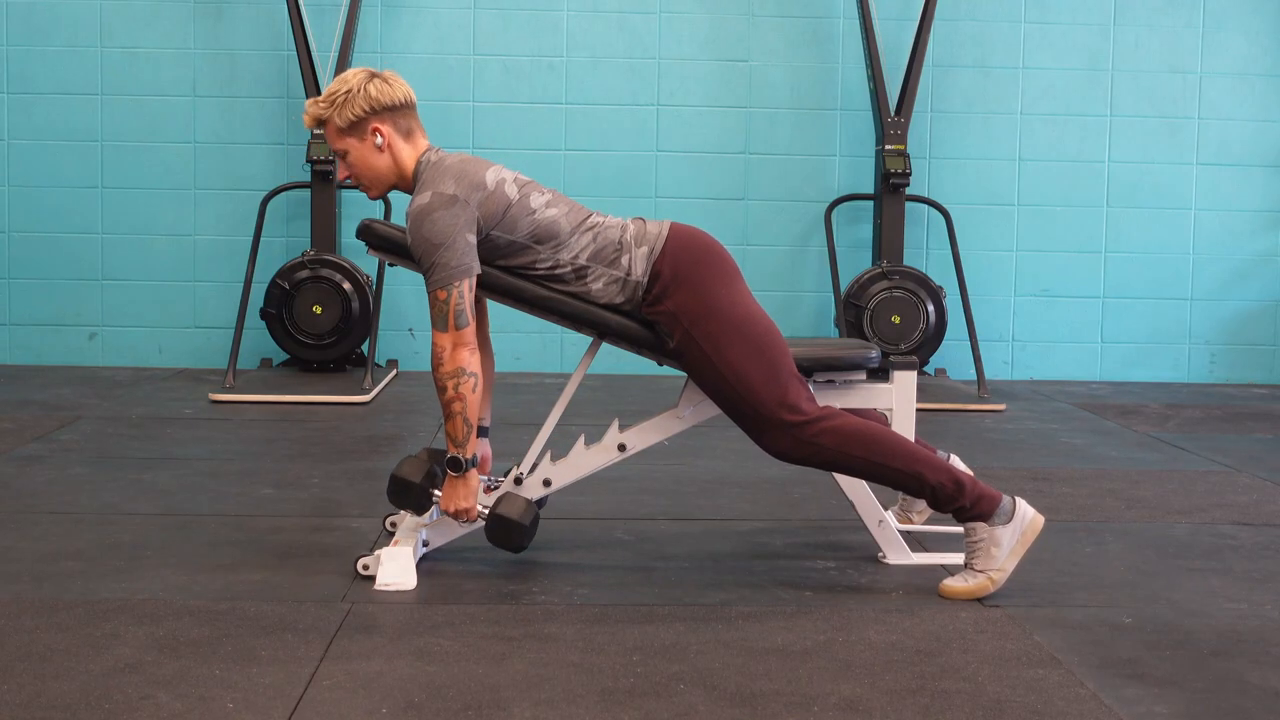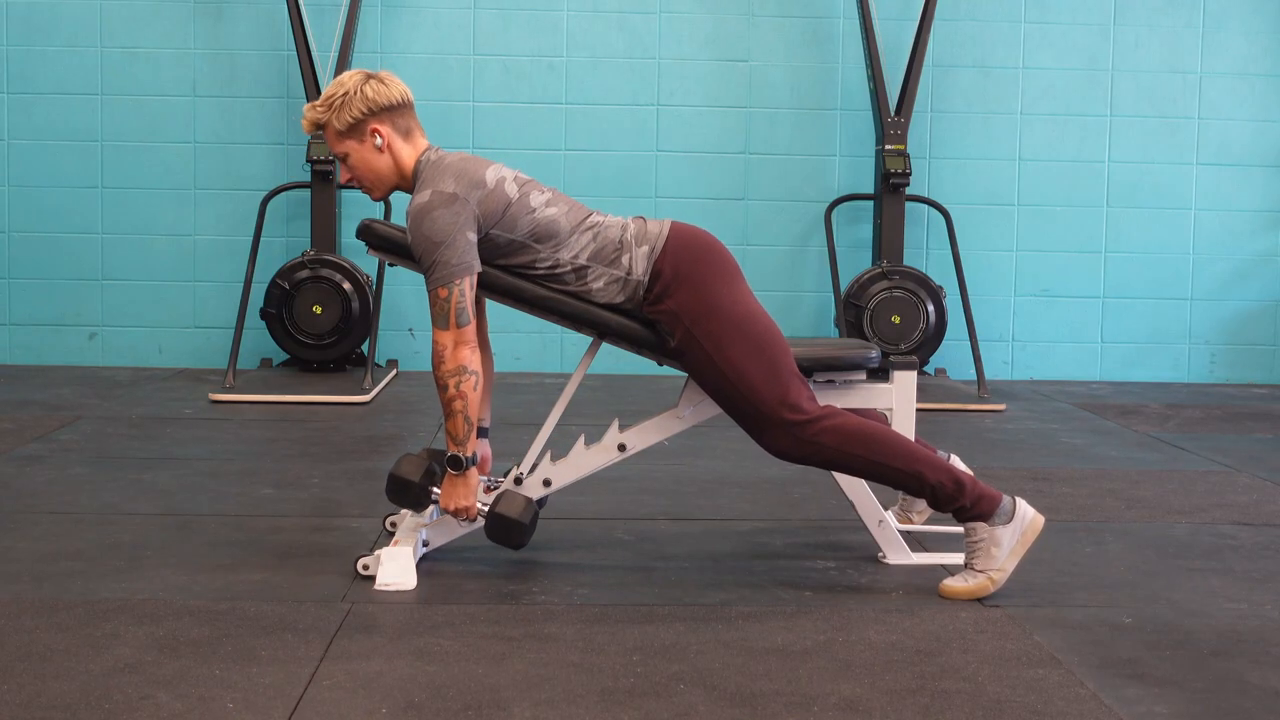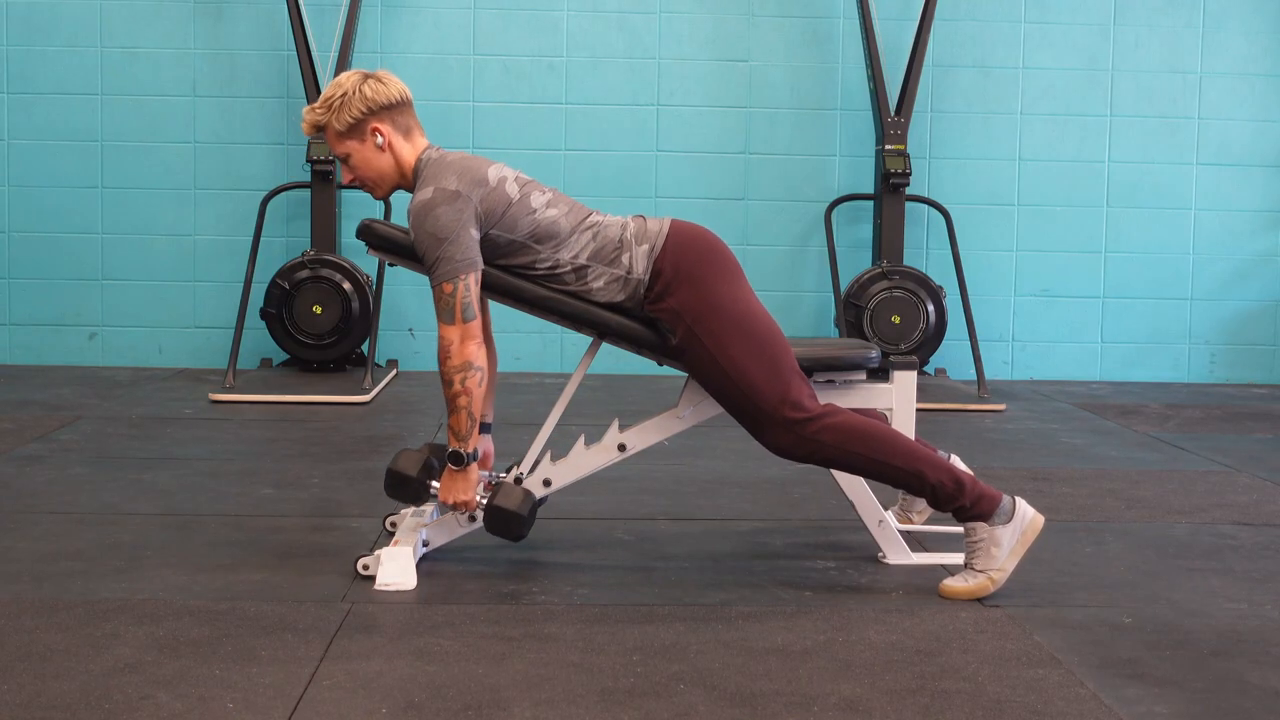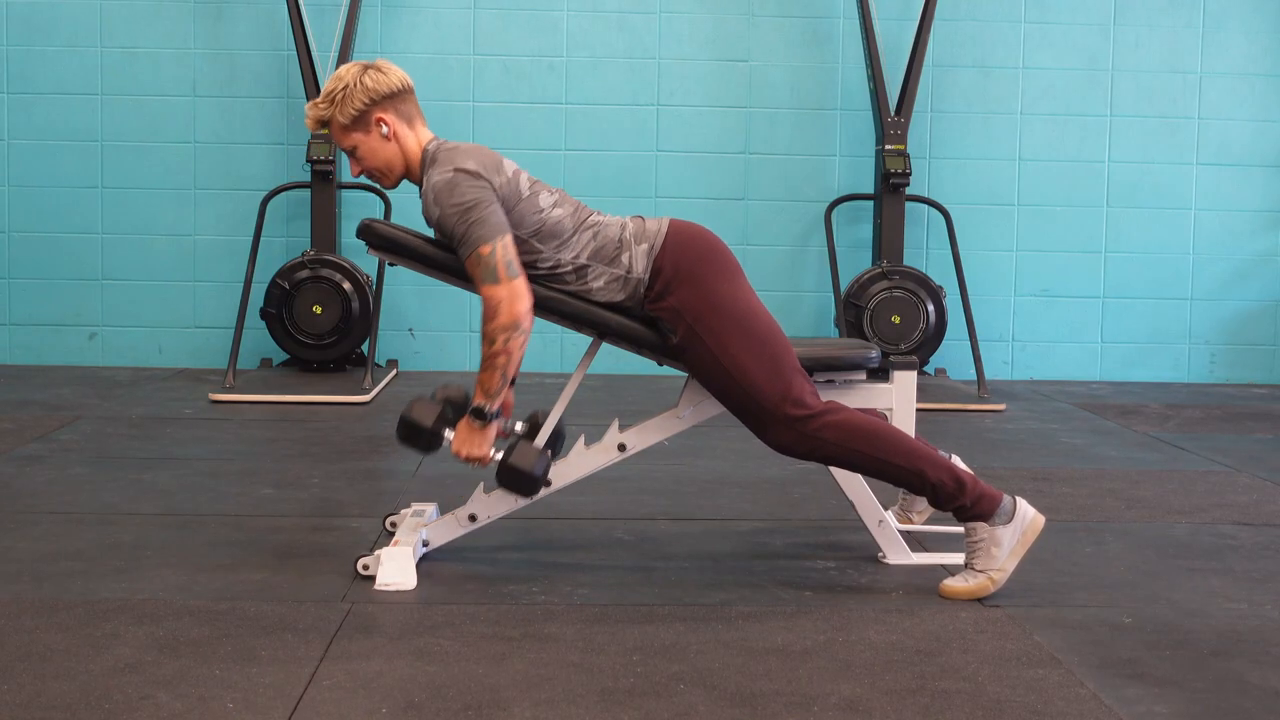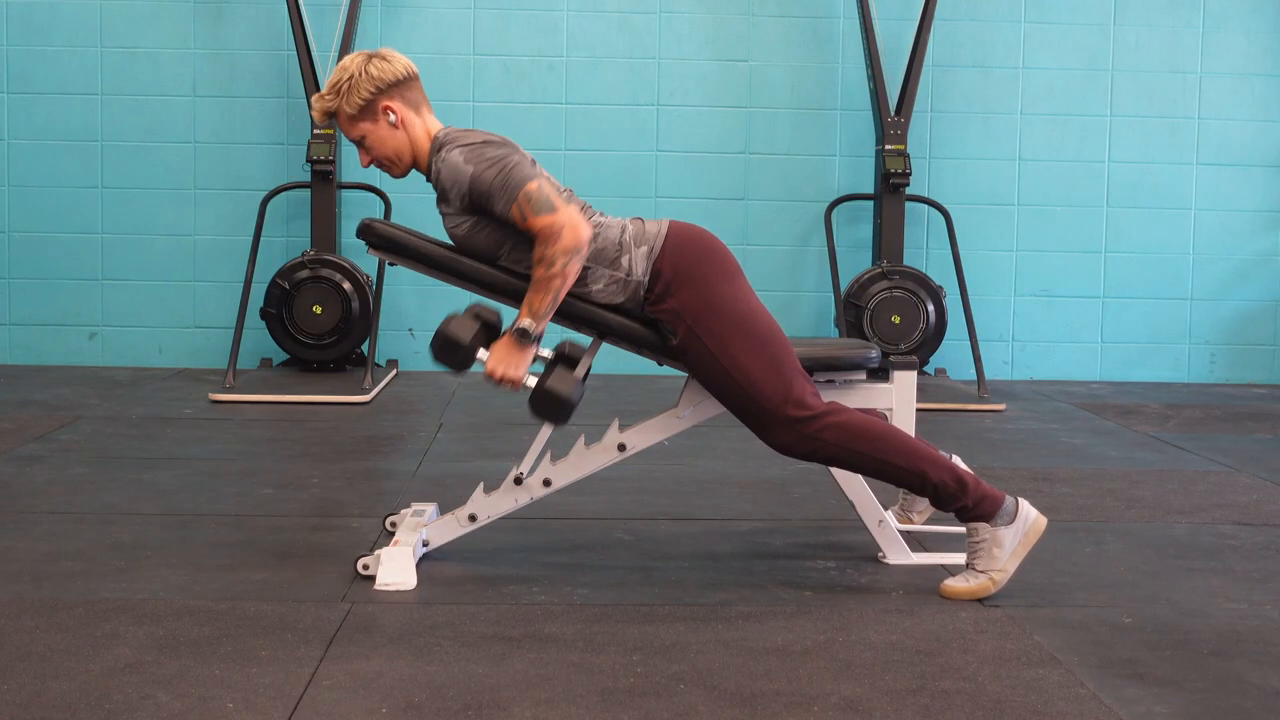
dt=0.2s
person 1, frame 1
left shoulder: (433, 207)
right shoulder: (450, 179)
left elbow: (454, 351)
right elbow: (474, 331)
left wrist: (460, 467)
right wrist: (479, 435)
left hip: (674, 277)
right hip: (670, 262)
left knee: (789, 421)
right knee: (781, 409)
left ankle: (992, 510)
right ankle: (925, 465)
person 1, frame 2
left shoulder: (433, 205)
right shoulder: (450, 178)
left elbow: (455, 350)
right elbow: (473, 332)
left wrist: (460, 466)
right wrist: (478, 435)
left hip: (675, 275)
right hip: (670, 261)
left knee: (789, 421)
right knee: (781, 409)
left ankle: (992, 511)
right ankle: (925, 465)
person 1, frame 3
left shoulder: (435, 202)
right shoulder: (450, 178)
left elbow: (461, 347)
right elbow: (477, 331)
left wrist: (461, 460)
right wrist: (480, 430)
left hip: (674, 273)
right hip: (669, 261)
left knee: (791, 418)
right knee: (783, 407)
left ankle: (992, 511)
right ankle: (927, 464)
person 1, frame 4
left shoulder: (448, 183)
right shoulder: (454, 169)
left elbow: (512, 309)
right elbow: (509, 297)
left wrist: (480, 417)
right wrist: (498, 393)
left hip: (674, 272)
right hip: (669, 263)
left knee: (793, 416)
right knee: (785, 410)
left ankle: (992, 511)
right ankle: (931, 472)
person 1, frame 5
left shoulder: (465, 159)
right shoulder: (456, 166)
left elbow: (570, 234)
left wrist: (520, 338)
right wrist: (524, 333)
left hip: (675, 274)
right hip: (668, 269)
left knee: (794, 416)
right knee: (784, 410)
left ankle: (994, 512)
right ankle: (932, 470)
